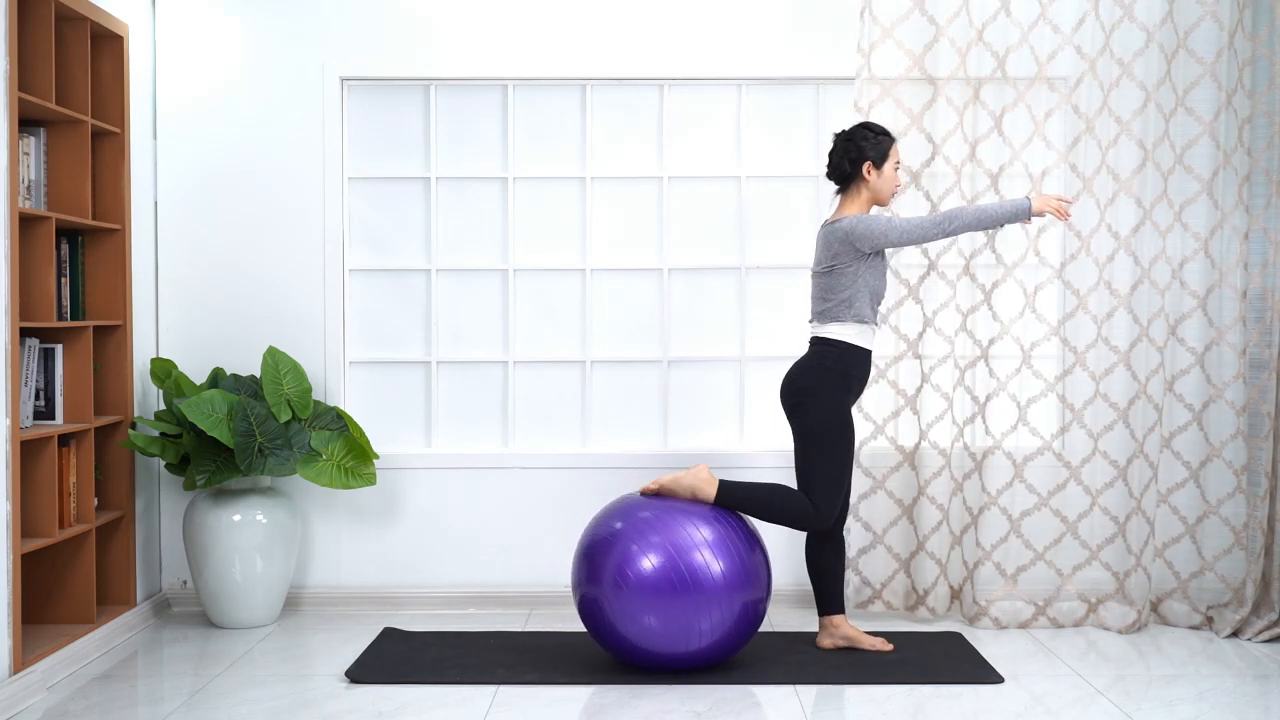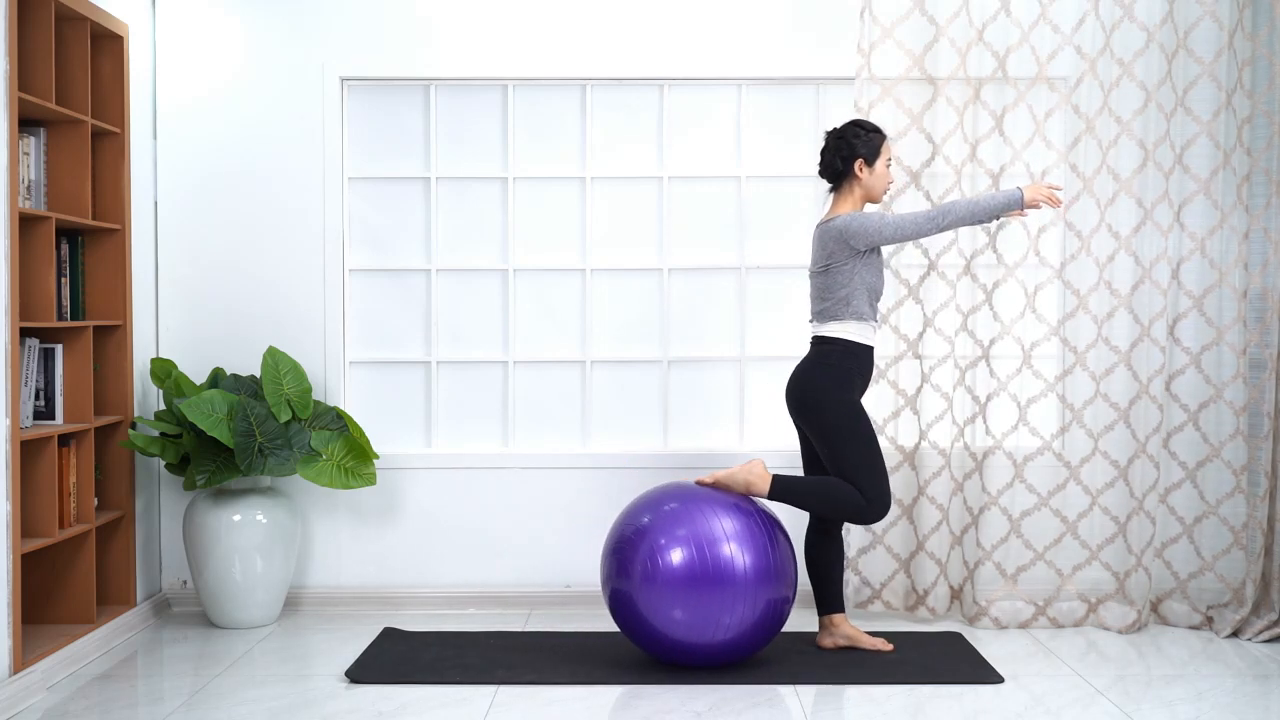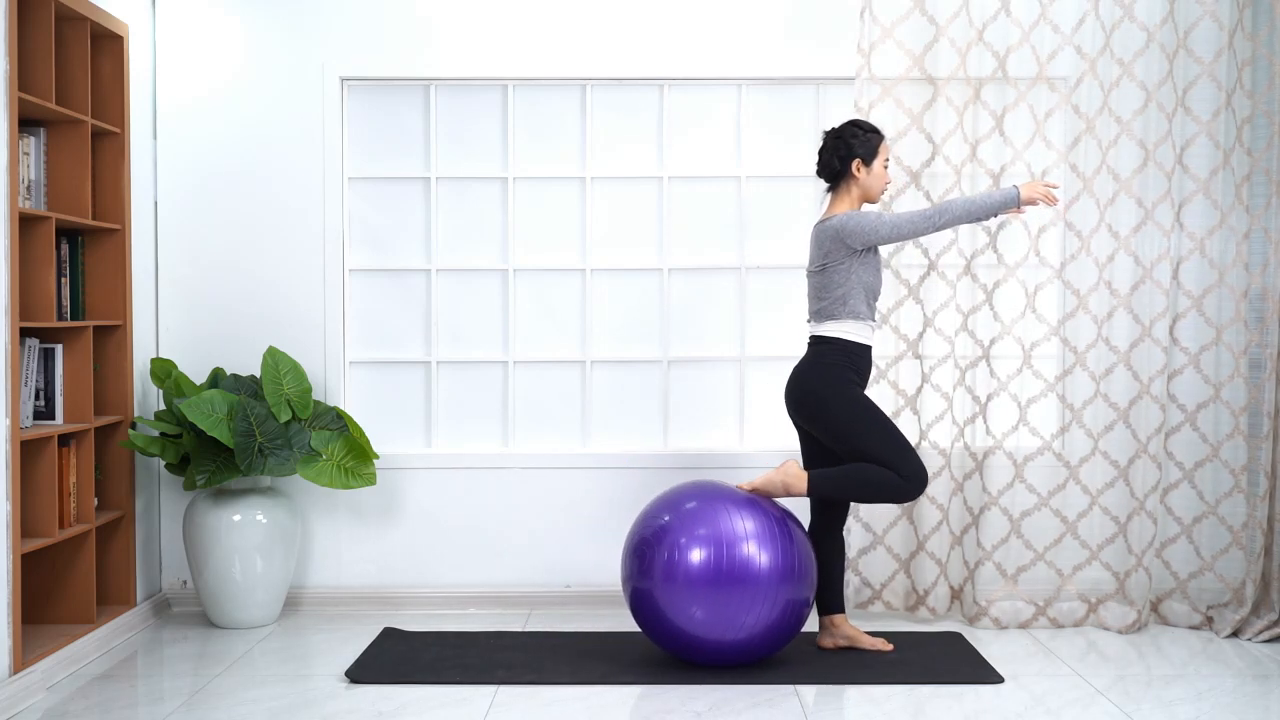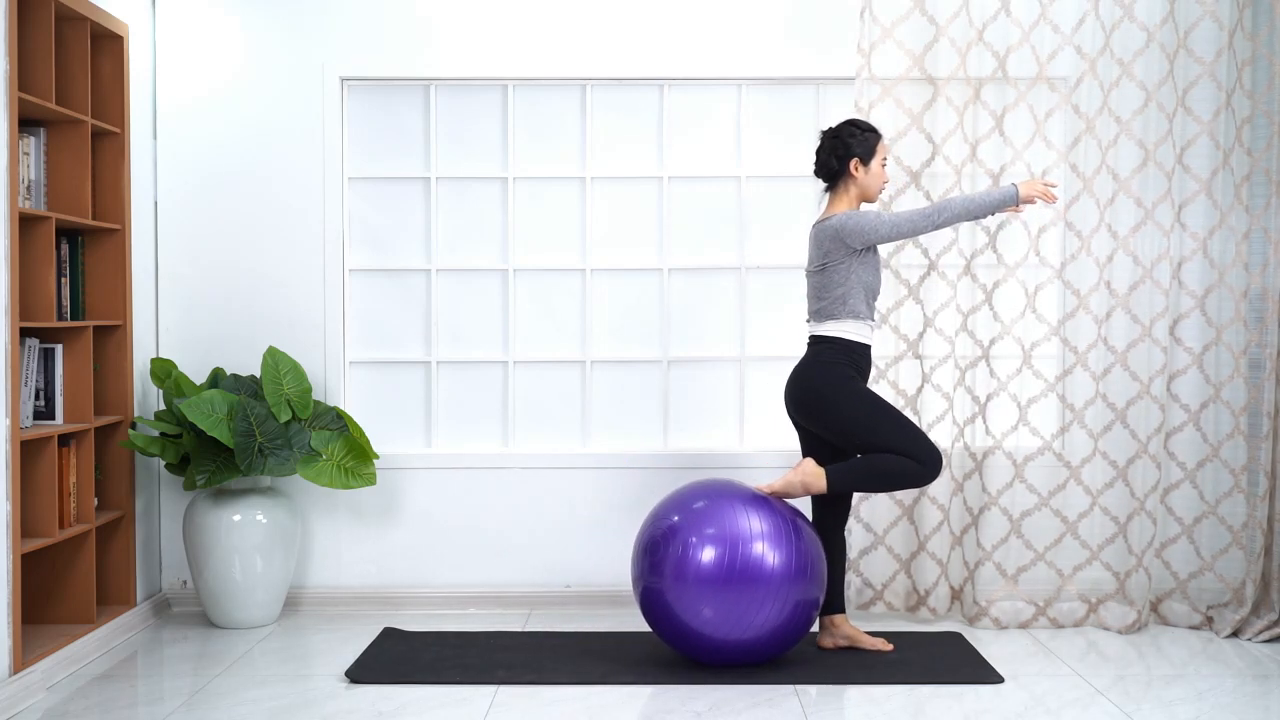
dt=0.5s
person 1, frame 1
left shoulder: (850, 228)
right shoulder: (854, 229)
left elbow: (932, 229)
right elbow: (939, 226)
left wrist: (1009, 213)
right wrist: (1025, 207)
left hip: (824, 382)
right hip: (823, 382)
left knee: (829, 514)
right knee: (817, 510)
left ankle: (834, 626)
right ankle: (707, 487)
person 1, frame 2
left shoulder: (846, 225)
right shoulder: (847, 226)
left elbow: (926, 223)
right elbow: (935, 220)
left wrist: (1001, 206)
right wrist: (1015, 196)
left hip: (825, 381)
right hip: (830, 382)
left knee: (833, 512)
right knee: (869, 502)
left ankle: (834, 625)
right ankle: (759, 481)
person 1, frame 3
left shoulder: (845, 226)
right shoulder: (845, 226)
left elbow: (922, 222)
right elbow: (931, 219)
left wrist: (999, 205)
right wrist: (1012, 195)
left hip: (823, 382)
right hip: (828, 382)
left knee: (831, 512)
right knee: (907, 478)
left ankle: (834, 626)
right ankle: (796, 481)
person 1, frame 4
left shoulder: (844, 225)
right shoulder: (843, 226)
left elbow: (921, 220)
right elbow: (930, 218)
left wrist: (996, 203)
right wrist: (1011, 192)
left hip: (824, 381)
right hip: (829, 380)
left knee: (832, 512)
right knee: (922, 462)
left ankle: (833, 625)
right ankle: (812, 477)
